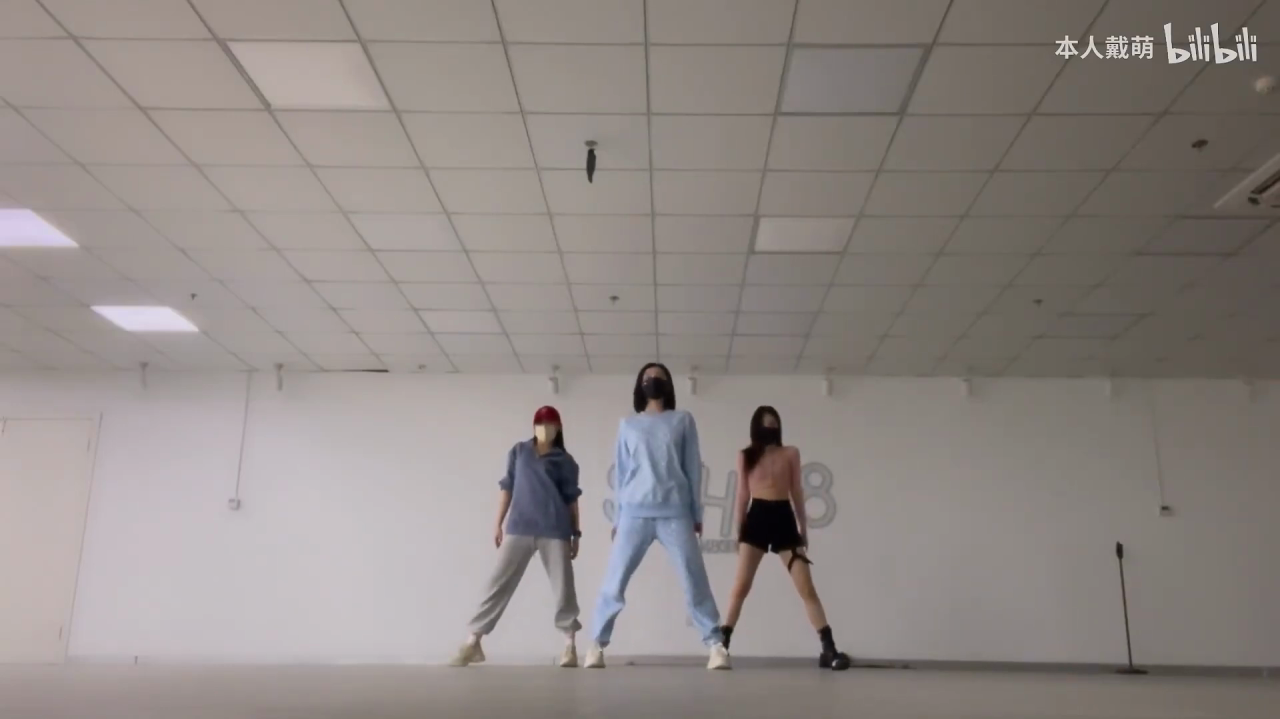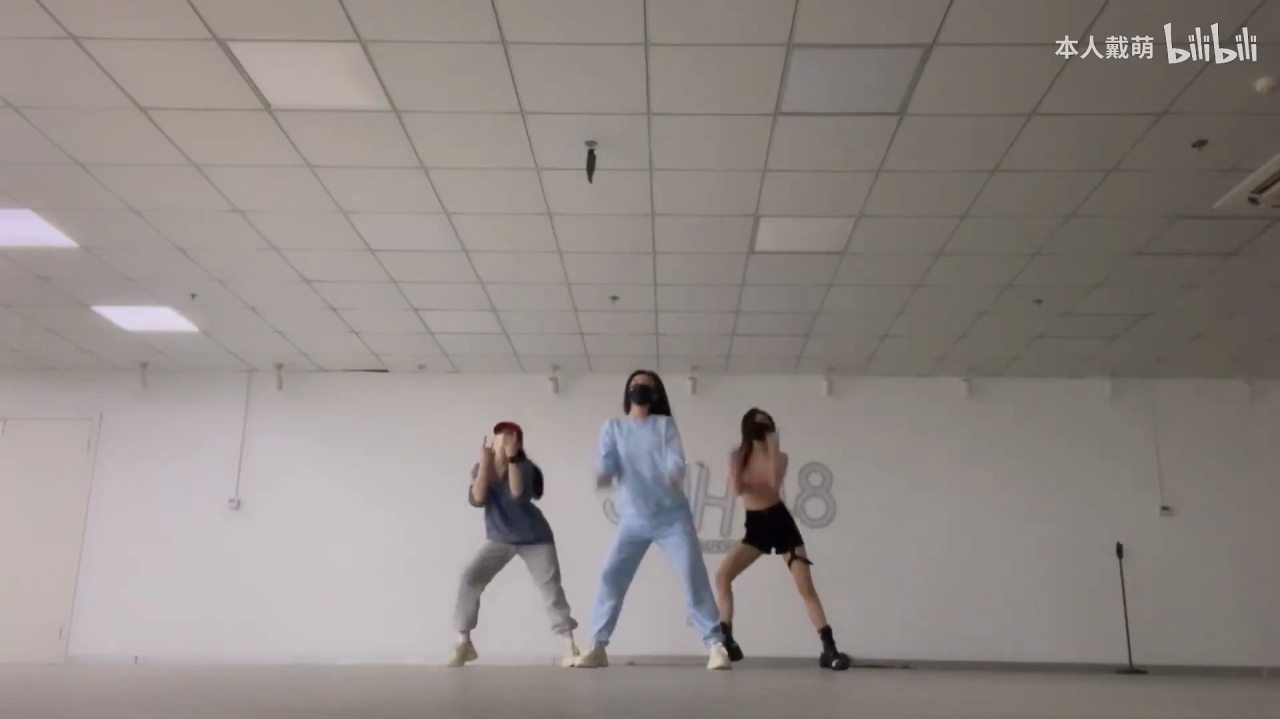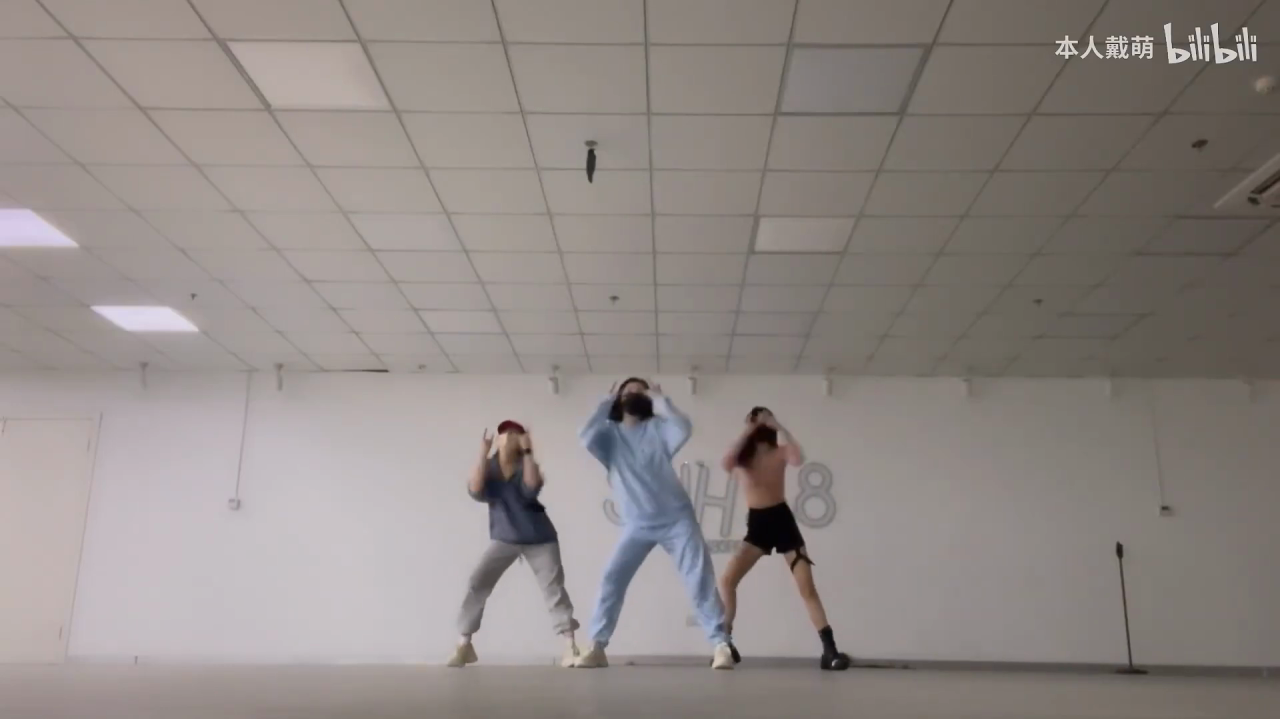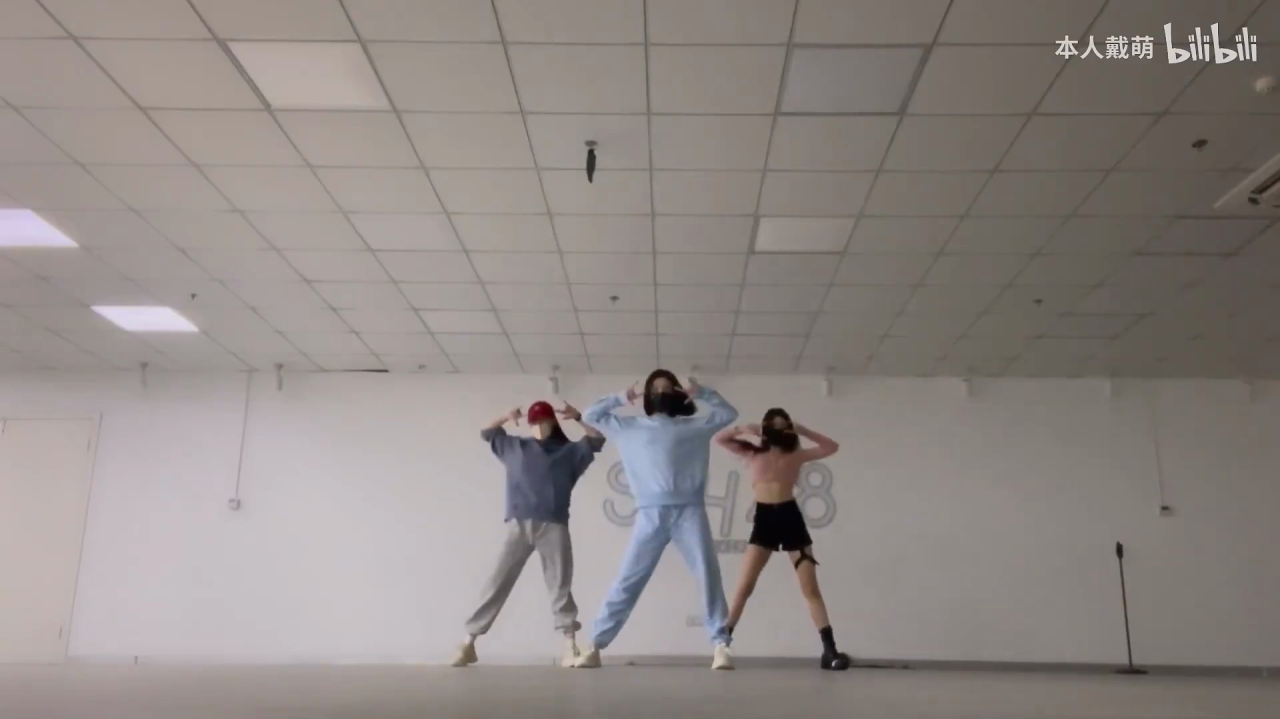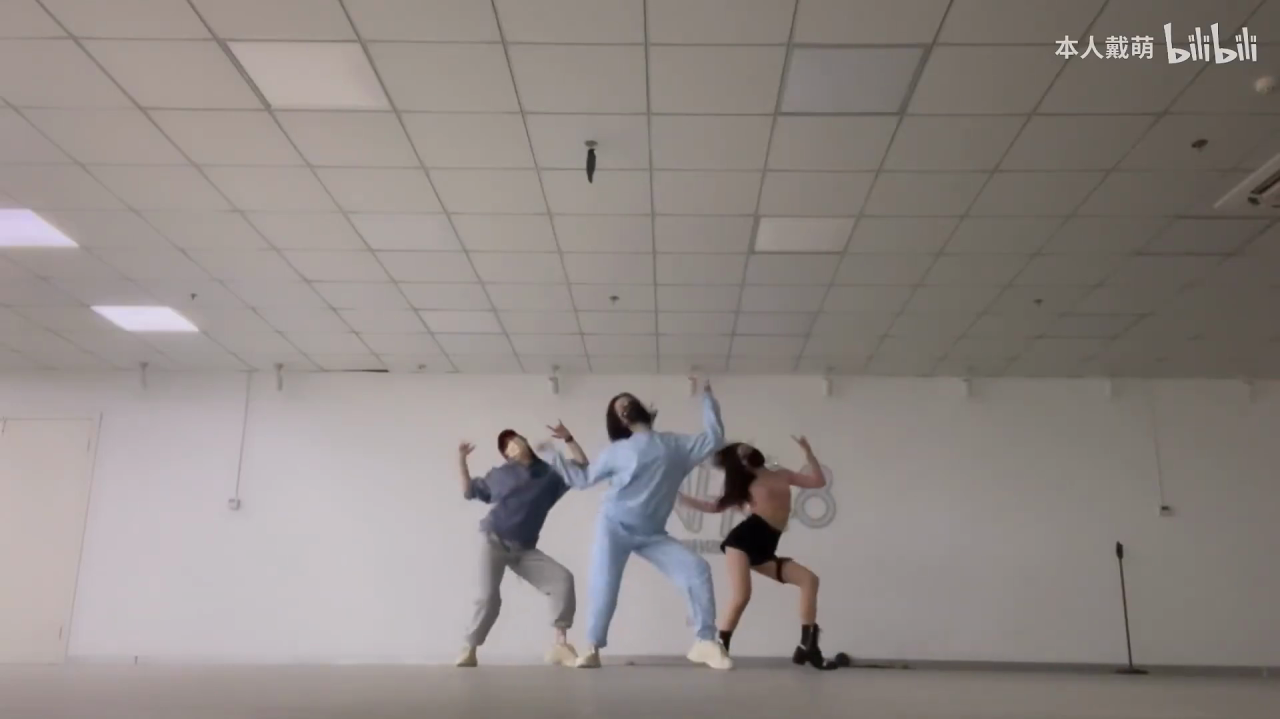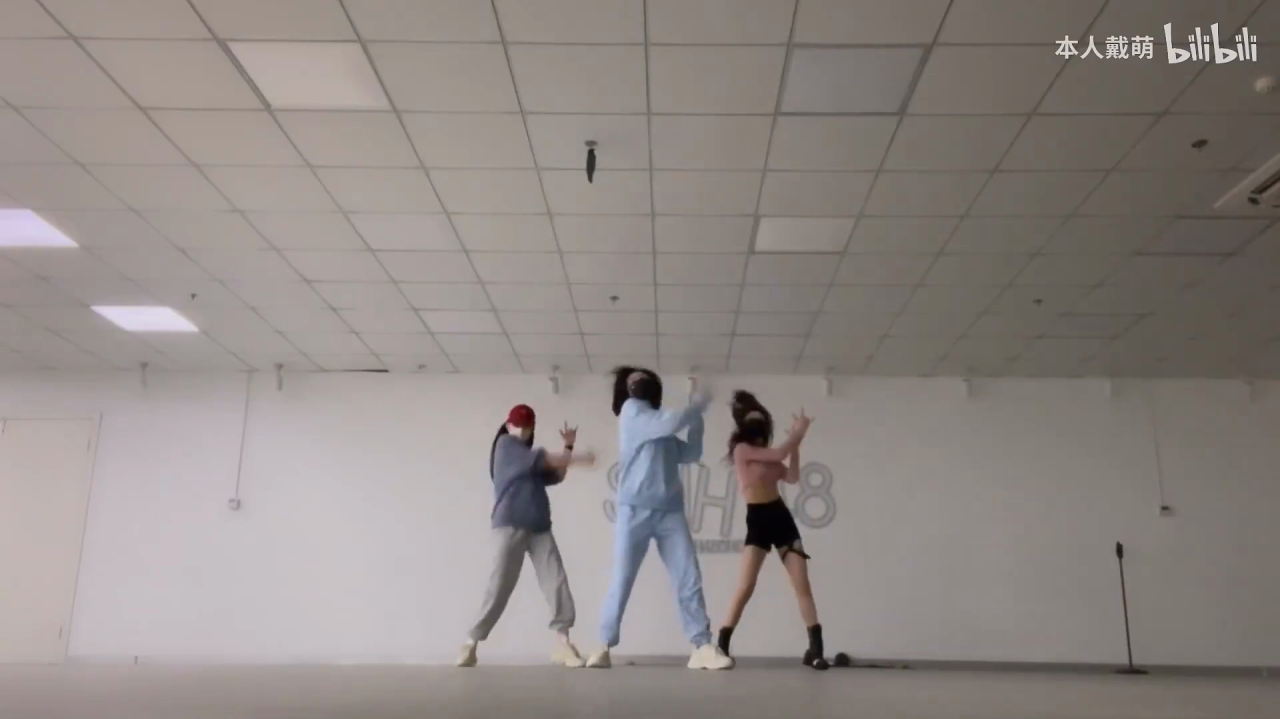
dt=0.4s
person 1, frame 1
left shoulder: (683, 421)
right shoulder: (628, 424)
left elbow: (693, 468)
right elbow: (621, 472)
left wrist: (697, 513)
right wrist: (618, 516)
left hip: (675, 513)
right hip: (635, 513)
left knee: (694, 578)
right knee: (614, 579)
left ankle: (716, 644)
right ankle: (598, 645)
person 1, frame 2
left shoulder: (665, 424)
right shoulder: (612, 427)
left elbow: (677, 460)
right elbow: (605, 462)
left wrist: (676, 472)
right wrist: (604, 474)
left hip: (673, 517)
right hip: (633, 519)
left knee: (694, 578)
right knee: (611, 575)
left ankle: (716, 644)
right ankle: (598, 645)
person 1, frame 3
left shoulder: (657, 428)
right shoulder: (609, 433)
left elbow: (683, 431)
right elbow: (587, 438)
left wrist: (660, 400)
right wrist: (605, 404)
left hip: (677, 519)
right hip: (636, 525)
left knee: (700, 579)
right knee: (612, 577)
left ankle: (720, 645)
right ankle: (597, 646)
person 1, frame 4
left shoulder: (694, 426)
right shoulder: (629, 427)
left elbow: (729, 414)
right elbow: (591, 415)
left wrist: (703, 394)
right wrist: (620, 398)
left hip: (689, 511)
right hip: (650, 514)
left knee: (709, 576)
right knee: (629, 580)
left ankle: (721, 645)
right ankle: (596, 645)
person 1, frame 5
left shoulder: (675, 444)
right shoulder: (618, 450)
left elbow: (714, 438)
right elbow: (584, 478)
left wrist: (708, 399)
left hip: (652, 533)
right hip: (614, 526)
left knee: (699, 571)
right knee: (603, 585)
left ankle: (706, 642)
right ankle: (593, 647)
person 1, frame 6
left shoulder: (662, 422)
right shoulder: (633, 410)
left elbow: (692, 454)
right elbow: (669, 423)
left wrist: (696, 417)
right wrist: (696, 407)
left hip: (671, 512)
right hip: (635, 510)
left knee: (689, 577)
right knee: (621, 579)
left ankle: (703, 646)
right ankle: (605, 646)
person 2, frame 1
left shoulder: (791, 453)
right shoulder: (745, 456)
left elbow: (796, 491)
right elbow: (742, 494)
left wrist: (803, 527)
right wrist: (739, 529)
left hip: (783, 519)
right hip: (756, 519)
left knee: (806, 587)
right knee: (741, 585)
left ankle: (829, 649)
right ankle: (721, 646)
person 2, frame 2
left shoulder: (779, 457)
right shoulder: (738, 458)
left elbow: (775, 483)
right elbow: (737, 488)
left wrist: (773, 449)
right wrist: (736, 464)
left hip: (781, 522)
right hip: (755, 527)
left knee: (806, 587)
right knee: (722, 575)
left ankle: (829, 649)
right ankle: (726, 642)
person 2, frame 3
left shoulder: (780, 452)
right shoulder: (743, 456)
left elbow: (798, 459)
right elbow: (726, 464)
left wrist: (782, 430)
right wrist: (745, 438)
left hip: (782, 521)
right hip: (757, 525)
left knee: (807, 588)
right knee: (728, 578)
left ankle: (829, 650)
person 2, frame 4
left shoulder: (796, 455)
right shoulder: (753, 453)
left elbow: (832, 447)
right elbow: (720, 439)
left wrist: (803, 431)
right wrist: (745, 430)
left hip: (791, 518)
right hip: (764, 520)
left knee: (810, 588)
right knee: (744, 586)
left ankle: (830, 651)
person 2, frame 5
left shoulder: (782, 475)
right shoulder: (746, 485)
left elbow: (818, 481)
right elbow: (713, 506)
left wrist: (806, 450)
right wrist: (683, 498)
left hip: (764, 547)
right hip: (743, 539)
left knee: (810, 581)
right knee: (741, 597)
left ankle: (807, 647)
person 2, frame 6
left shoulder: (770, 452)
right shoulder: (742, 449)
left elbow: (792, 477)
right elbow: (779, 454)
left wrist: (796, 438)
right wrist: (799, 432)
left hip: (782, 517)
right hip: (758, 521)
left knee: (802, 584)
right knee: (745, 587)
left ankle: (815, 648)
right ankle: (721, 646)
person 3, frame 1
left shoulder: (565, 461)
right shoulder: (518, 452)
left elbow: (572, 499)
right elbow: (507, 487)
left wrist: (576, 533)
right wrist: (498, 524)
left hip: (555, 530)
right hip: (519, 528)
left knee: (564, 585)
right knee: (500, 582)
left ankle: (569, 646)
right ankle: (472, 642)
person 3, frame 2
left shoulder: (525, 467)
right shoulder: (481, 467)
left elbow: (517, 493)
right elbow: (476, 499)
left wrist: (510, 458)
right wrist: (485, 462)
left hip: (535, 538)
right hip: (499, 539)
left knee: (551, 587)
right knee: (470, 577)
left ankle: (570, 646)
right ankle: (464, 643)
person 3, frame 3
left shoulder: (526, 467)
right shoulder: (486, 468)
left elbow: (533, 486)
right elbow: (475, 491)
left wrist: (528, 451)
right wrist: (483, 454)
left hip: (539, 539)
right hip: (504, 539)
left knee: (554, 587)
right knee: (477, 583)
left ankle: (571, 647)
right ankle: (464, 645)
person 3, frame 4
left shoulder: (568, 451)
right shoulder: (515, 447)
left elbow: (597, 440)
right elbow: (487, 433)
left wrist: (578, 418)
right wrist: (507, 417)
left hip: (554, 526)
right hip: (519, 525)
left knee: (560, 586)
right knee: (499, 583)
left ankle: (571, 648)
right ankle: (469, 643)
person 3, frame 5
left shoulder: (551, 471)
right shoulder: (501, 473)
left elbow: (583, 467)
right elbow: (470, 491)
left wrist: (568, 439)
right wrist: (461, 460)
left hip: (524, 548)
right hip: (495, 540)
left knee: (563, 580)
right knee: (488, 597)
left ankle: (560, 645)
right ankle: (470, 649)
person 3, frame 6
left shoulder: (533, 458)
right shoulder: (506, 445)
left elbow: (556, 476)
right elbow: (542, 459)
left wrist: (568, 445)
right wrist: (579, 458)
left hip: (540, 530)
right hip: (510, 528)
left knee: (557, 581)
right knee: (499, 587)
left ankle: (563, 644)
right ankle: (471, 645)
